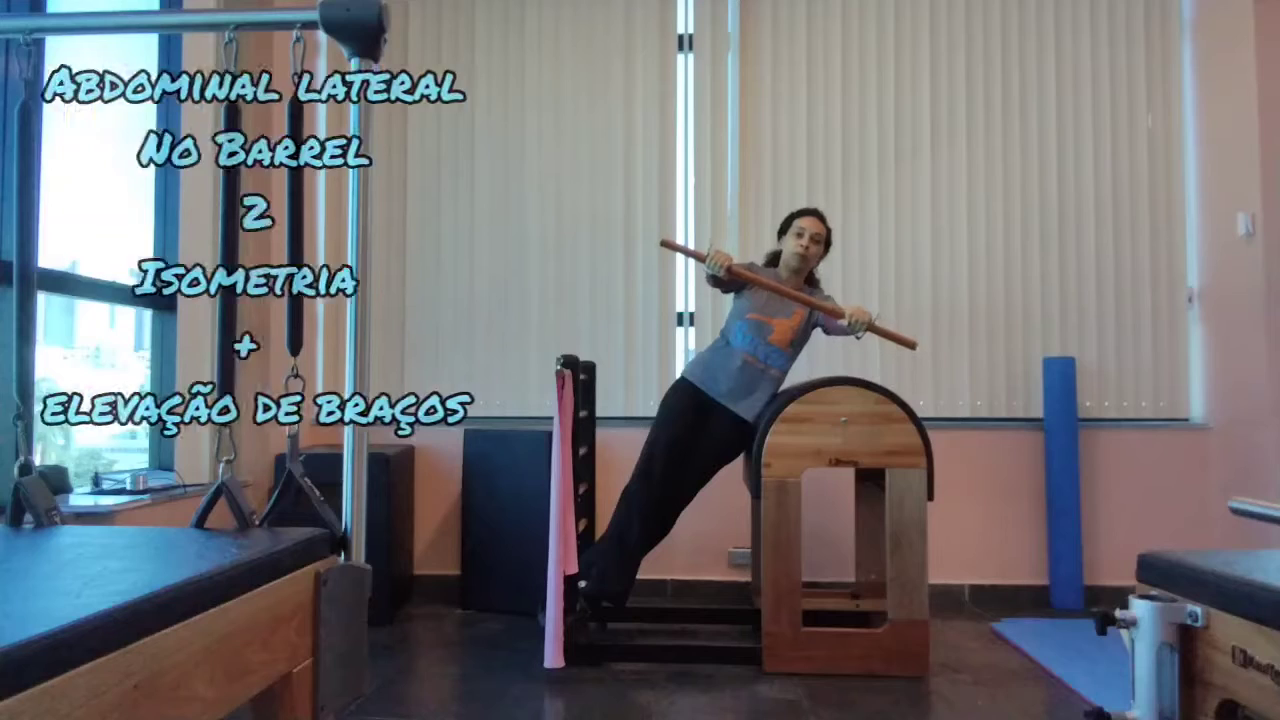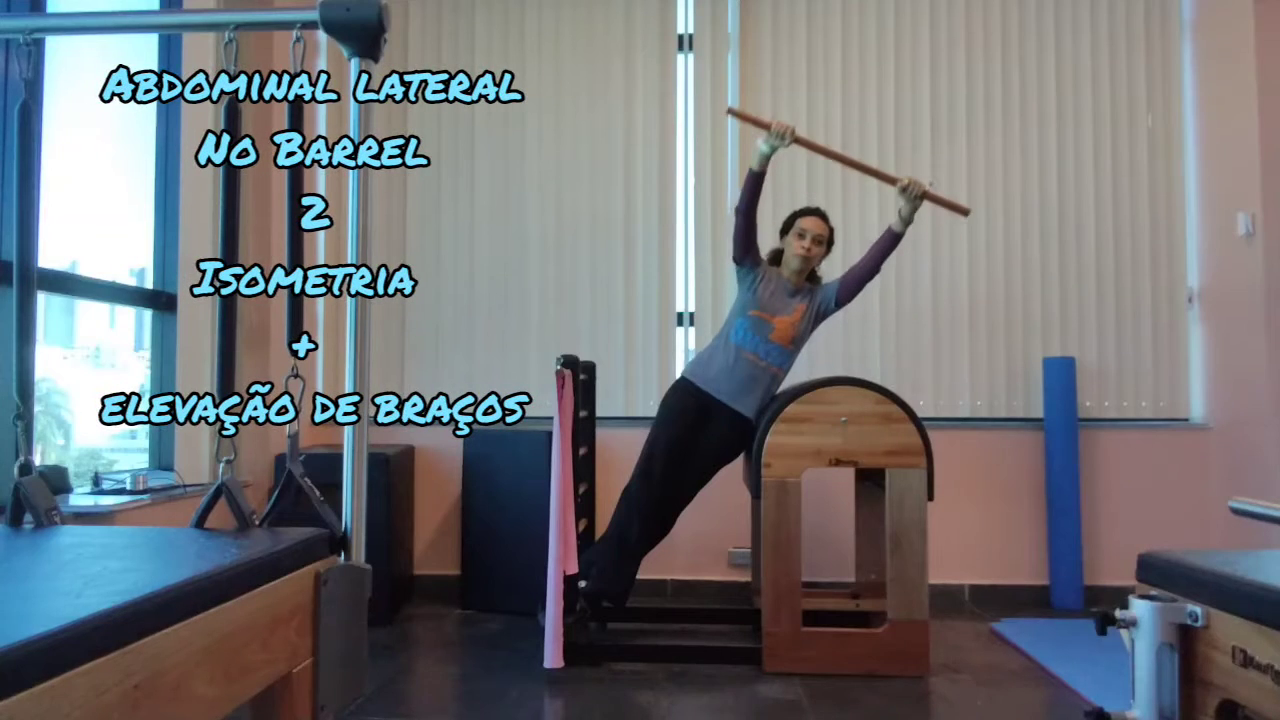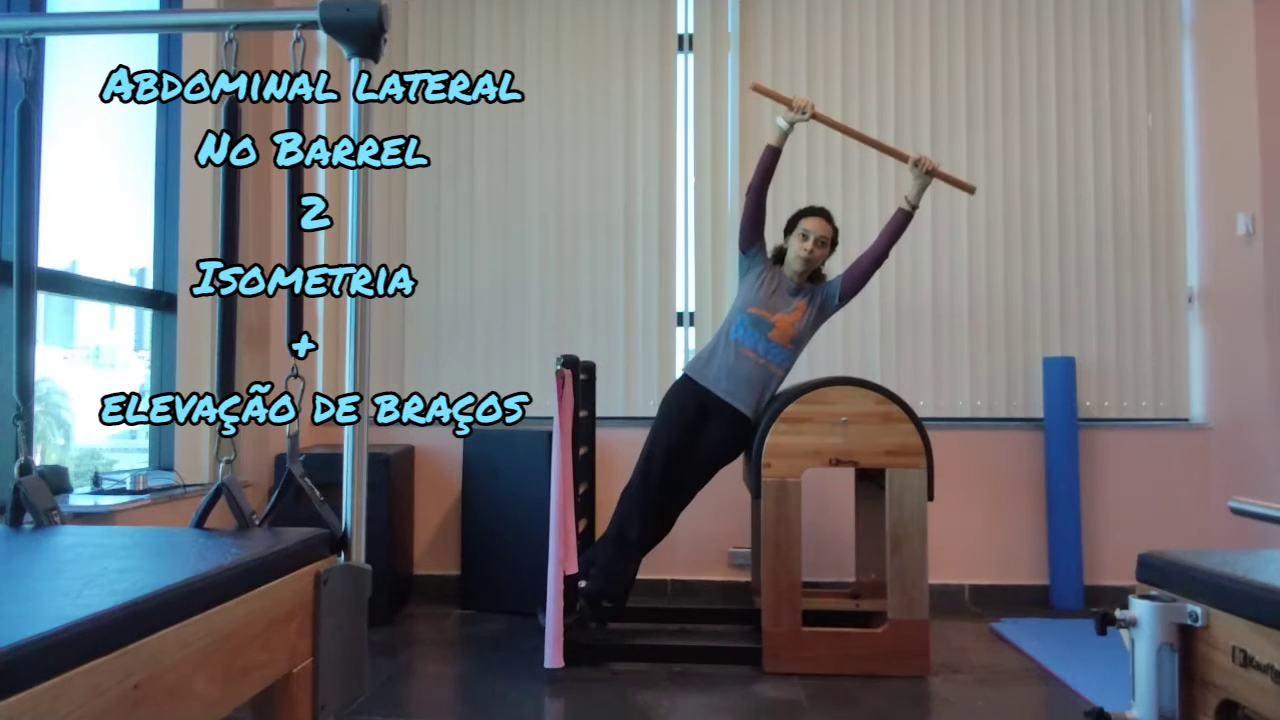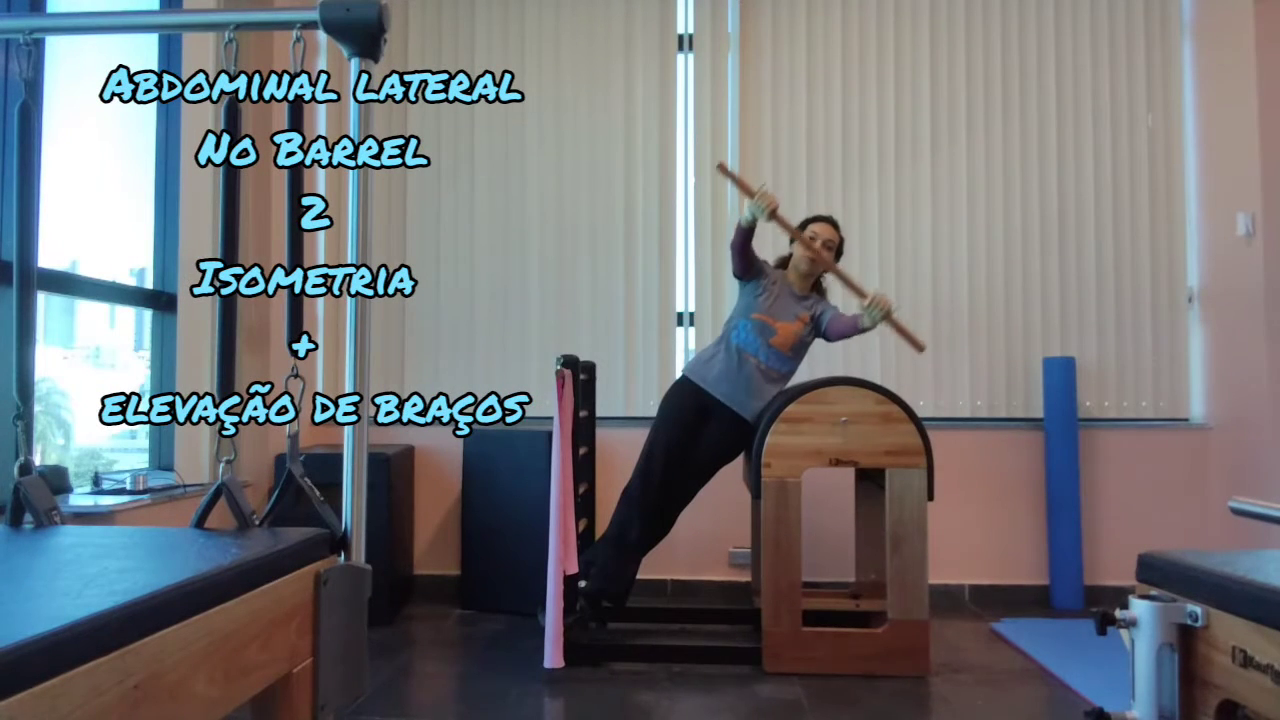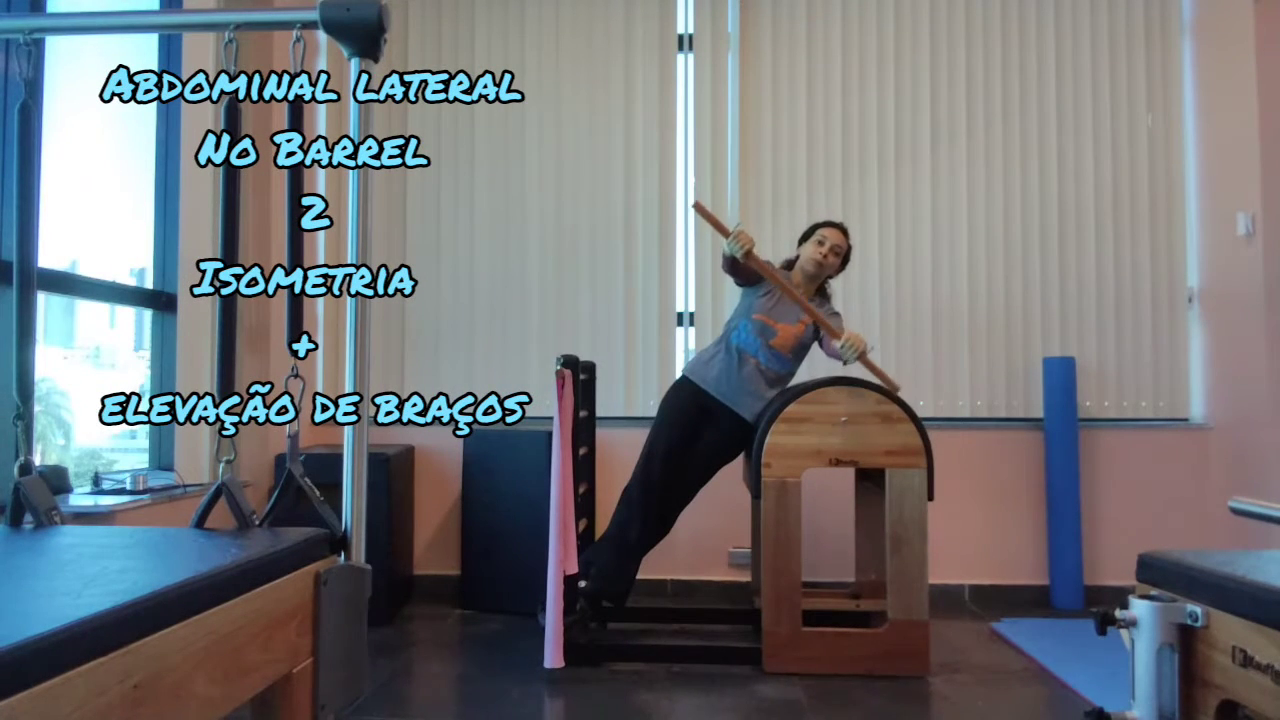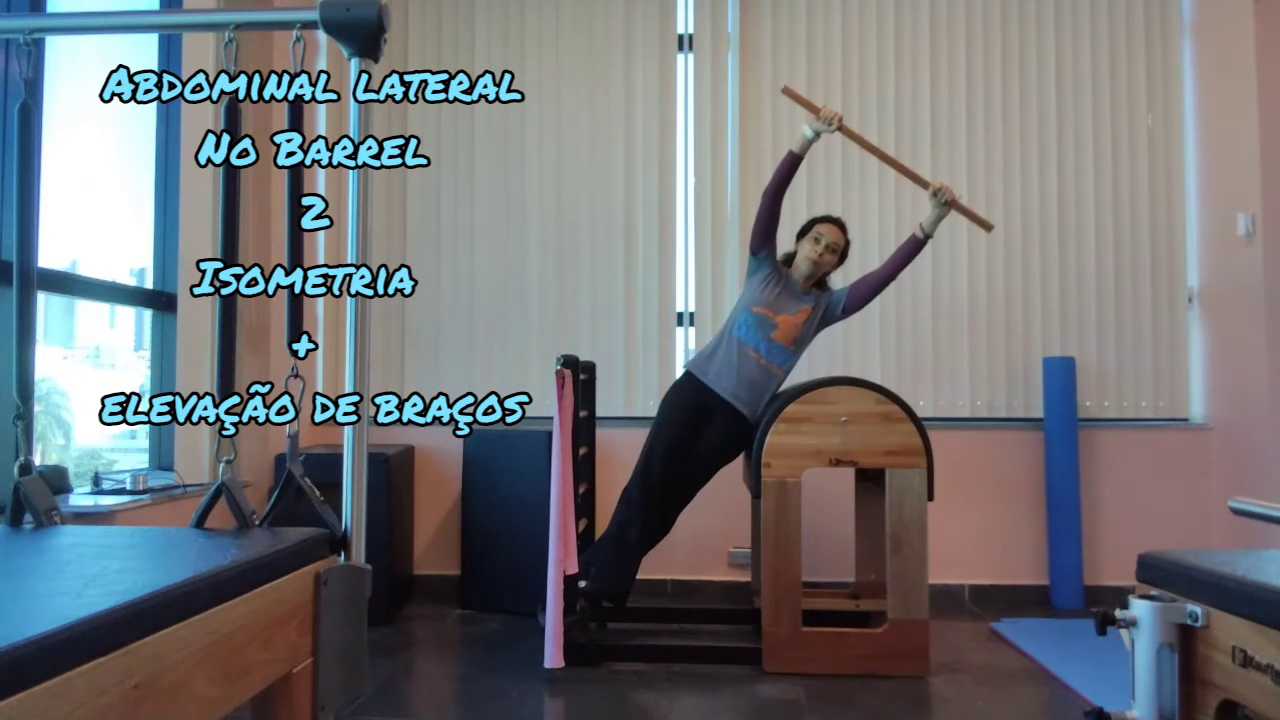
dt=0.7s
person 1, frame 1
left shoulder: (815, 302)
right shoulder: (752, 276)
left elbow: (834, 323)
right elbow: (719, 280)
left wrist: (854, 324)
right wrist: (714, 267)
left hip: (742, 414)
right hip: (698, 386)
left knee: (672, 497)
right knee: (647, 483)
left ankle: (602, 588)
right ankle: (593, 578)
person 1, frame 2
left shoulder: (820, 299)
right shoulder: (754, 273)
left elbow: (870, 265)
right elbow: (744, 214)
left wrist: (905, 216)
right wrist: (765, 153)
left hip: (740, 414)
right hip: (697, 387)
left knee: (671, 499)
right knee: (648, 483)
left ankle: (602, 588)
right ankle: (592, 579)
person 1, frame 3
left shoulder: (822, 299)
right shoulder: (757, 268)
left elbow: (876, 254)
right elbow: (754, 197)
left wrist: (914, 196)
right wrist: (783, 129)
left hip: (739, 414)
right hip: (697, 386)
left knee: (670, 499)
right knee: (647, 484)
left ankle: (599, 589)
right ankle: (592, 579)
person 1, frame 4
left shoulder: (818, 311)
right shoulder: (759, 278)
left elbow: (840, 328)
right elbow: (738, 251)
left wrist: (866, 320)
right wrist: (751, 217)
left hip: (741, 416)
right hip: (698, 387)
left knee: (670, 499)
right knee: (647, 484)
left ankle: (600, 590)
right ankle: (590, 579)
person 1, frame 5
left shoulder: (824, 314)
right shoulder: (764, 279)
left elbow: (833, 344)
right elbow: (733, 267)
left wrist: (850, 349)
right wrist: (732, 249)
left hip: (742, 417)
right hip: (698, 386)
left knee: (671, 499)
right knee: (647, 485)
left ankle: (599, 588)
right ankle: (590, 580)
person 1, frame 6
left shoulder: (825, 306)
right shoulder: (765, 269)
left elbow: (885, 275)
right elbow: (770, 199)
left wrist: (930, 223)
right wrist: (808, 138)
left hip: (739, 415)
right hip: (698, 384)
left knee: (671, 499)
right knee: (649, 482)
left ankle: (602, 587)
right ankle: (591, 578)
